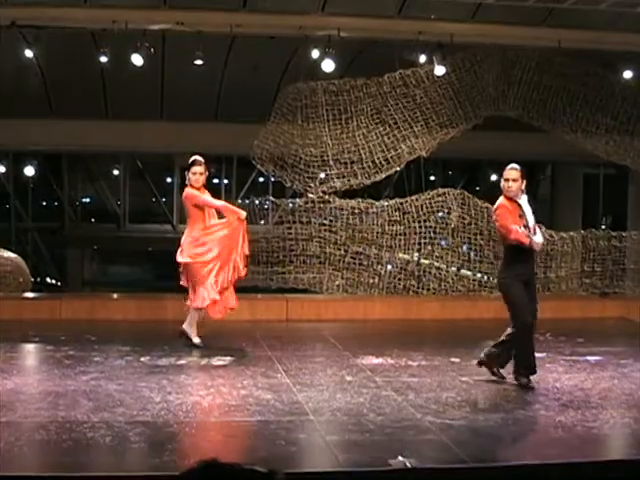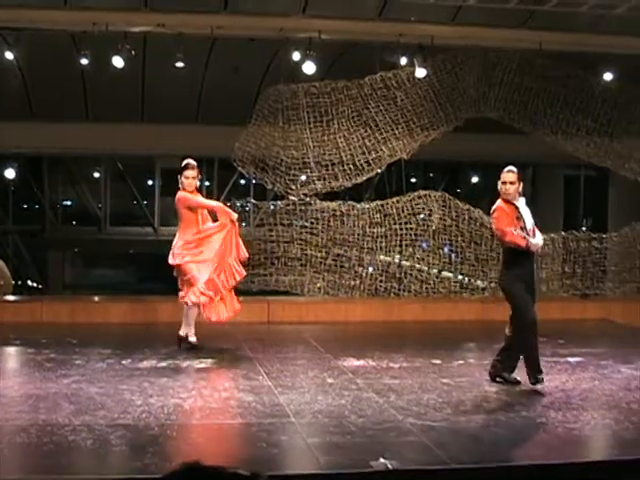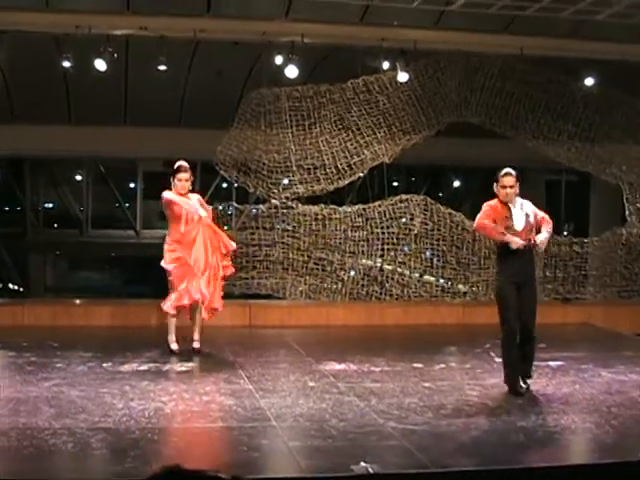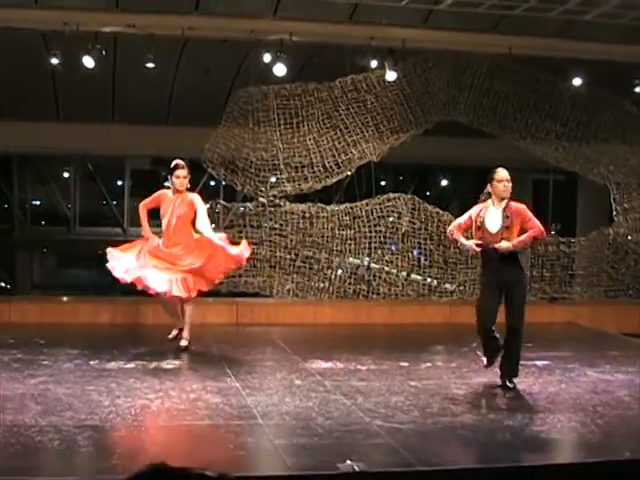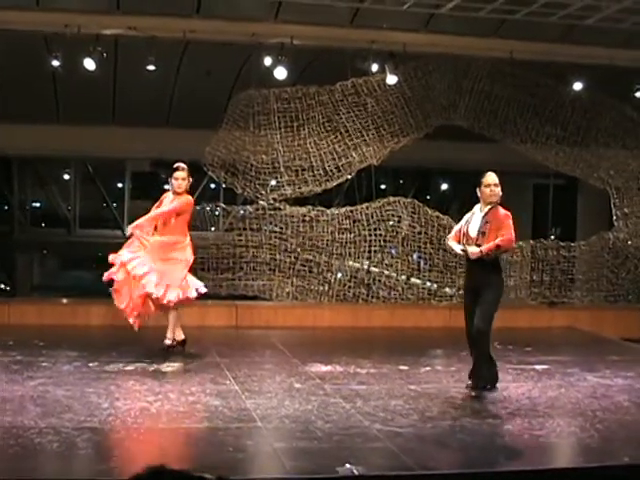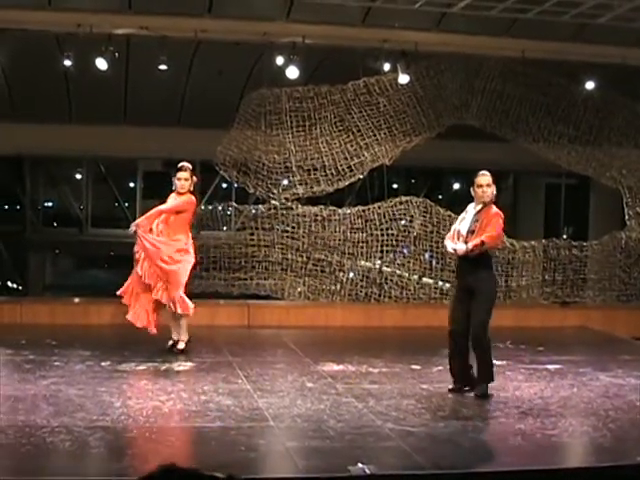
dt=0.4s
person 1, frame 1
left shoulder: (524, 204)
right shoulder: (502, 206)
left elbow: (533, 229)
right elbow: (511, 232)
left wrist: (538, 238)
right wrist: (530, 241)
left hip: (527, 273)
right hip: (511, 274)
left knee: (526, 324)
right knee: (524, 323)
left ankle: (492, 357)
right ankle: (523, 373)
person 1, frame 2
left shoulder: (522, 206)
right shoulder: (500, 208)
left elbow: (533, 232)
right elbow: (506, 235)
left wrist: (538, 240)
right wrist: (529, 243)
left hip: (527, 274)
right hip: (512, 276)
left knee: (519, 325)
right knee: (528, 321)
left ankle: (500, 368)
right ankle: (534, 372)
person 1, frame 3
left shoulder: (526, 206)
right shoulder: (493, 207)
left elbow: (544, 220)
right elbow: (480, 225)
left wrist: (544, 234)
right wrist: (508, 238)
left hip: (528, 274)
right hip: (506, 275)
left knee: (528, 327)
right knee: (510, 327)
left ankle: (522, 374)
right ankle: (512, 379)
person 1, frame 4
left shoulder: (518, 210)
right shoulder: (478, 210)
left elbow: (539, 232)
right elbow: (453, 229)
left wrist: (513, 244)
right wrist: (465, 242)
left hip: (513, 273)
right hip: (489, 274)
left knee: (514, 325)
right knee: (483, 323)
left ankle: (508, 374)
right ankle: (493, 349)
person 1, frame 5
left shoulder: (503, 216)
right shoulder: (470, 215)
left elbow: (508, 242)
right elbow: (453, 236)
left wrist: (482, 251)
right wrist: (458, 247)
left hip: (491, 279)
right hip: (471, 279)
left knee: (481, 328)
right knee: (472, 332)
left ankle: (478, 379)
right ankle: (488, 376)
person 1, frame 6
left shoulder: (494, 215)
right shoulder: (466, 213)
left elbow: (493, 239)
right elbow: (451, 236)
left wrist: (467, 248)
right wrist: (452, 246)
left hip: (483, 279)
right hip: (463, 279)
left knee: (478, 331)
right knee: (455, 332)
left ankle: (483, 381)
right ankle: (462, 379)
person 2, frame 1
left shoulder: (204, 193)
right shoulder: (189, 193)
left elbow: (212, 218)
right elbow: (216, 203)
left wrist: (233, 219)
right wrist: (238, 212)
left hip: (208, 245)
right hip: (194, 245)
left knee: (212, 287)
right knee: (203, 287)
left ankle: (188, 327)
right ankle: (192, 330)
person 2, frame 2
left shoulder: (197, 197)
right shoulder: (181, 197)
left elbow: (205, 223)
right elbow: (210, 204)
left wrist: (226, 222)
right wrist: (230, 214)
left hip: (200, 249)
right hip: (185, 249)
left knee: (192, 291)
right knee: (197, 288)
left ankle: (183, 333)
right ankle: (190, 333)
person 2, frame 3
left shoulder: (196, 198)
right shoulder: (169, 195)
left elbow: (207, 213)
right elbow: (171, 198)
right wrist: (195, 208)
left hip: (199, 251)
right hip: (176, 251)
left knee: (201, 293)
right knee: (178, 293)
left ankle: (196, 336)
right ankle: (172, 338)
person 2, frame 4
left shoulder: (193, 198)
right shoulder: (164, 194)
left elbow: (201, 209)
right elbow: (143, 206)
left wrist: (204, 227)
right wrist: (146, 228)
left hip: (187, 250)
right hip: (165, 249)
left knee: (187, 293)
right knee: (162, 290)
left ankle: (186, 335)
right ankle: (180, 324)
person 2, frame 5
left shoulder: (187, 201)
right shoulder: (166, 196)
left elbow: (162, 213)
right elbow: (155, 211)
left wrist: (137, 224)
right wrist: (148, 231)
left hip: (179, 250)
right hip: (161, 249)
left knee: (169, 290)
right knee: (159, 291)
left ankle: (170, 336)
right ankle: (179, 336)
person 2, frame 6
left shoulder: (189, 200)
right shoulder: (172, 197)
left elbow: (161, 209)
right elbow: (161, 216)
left wrist: (139, 222)
right wrist: (153, 229)
left hip: (180, 250)
right hip: (164, 249)
left knee: (174, 292)
right knee: (161, 292)
left ankle: (183, 337)
right ankle: (176, 333)
